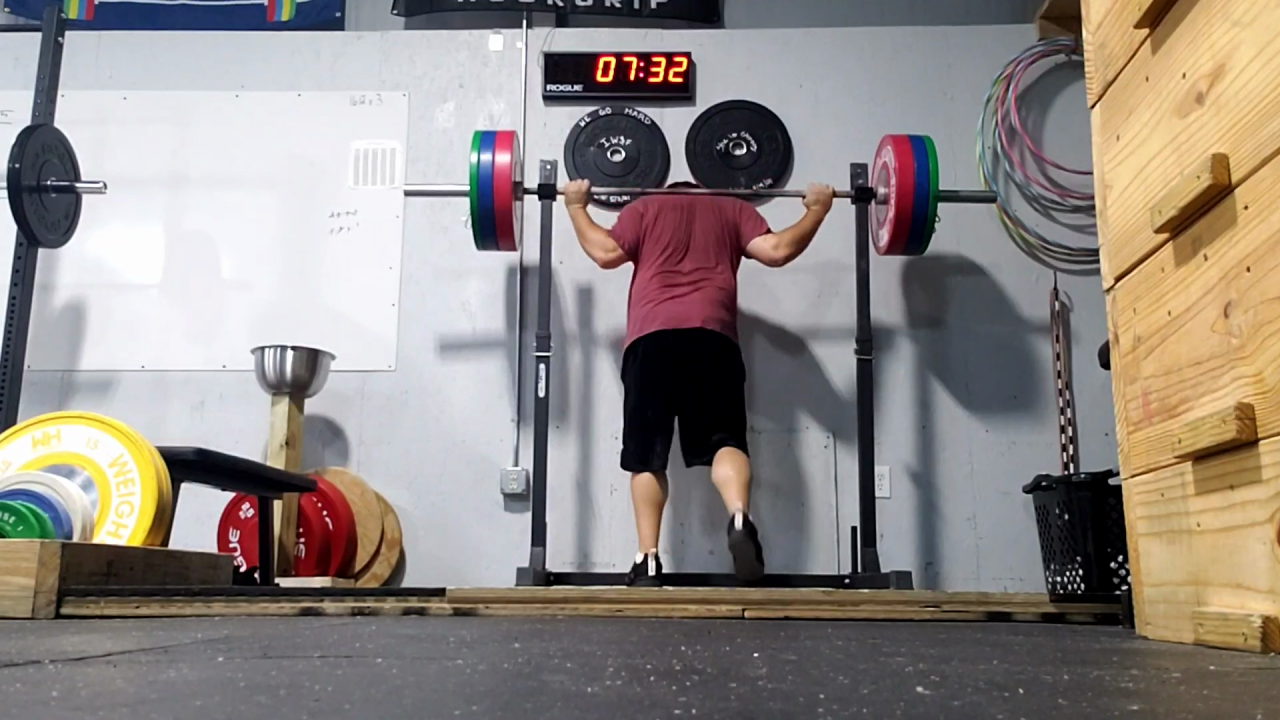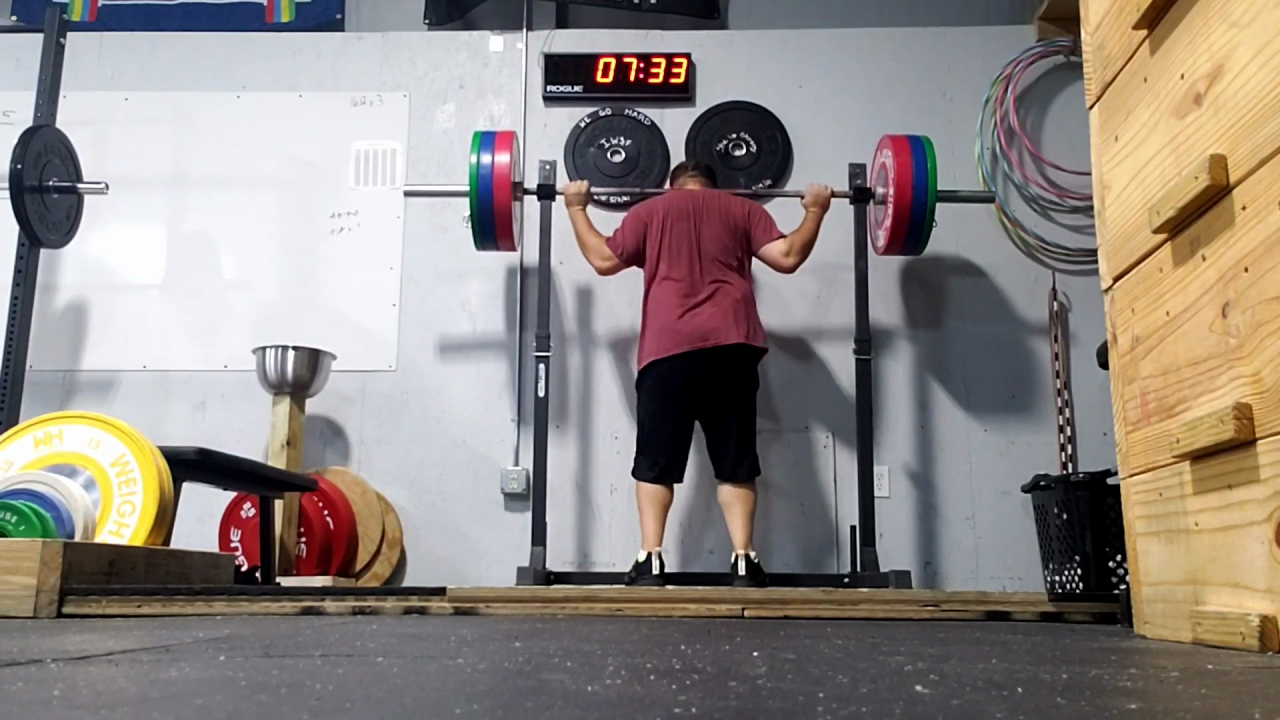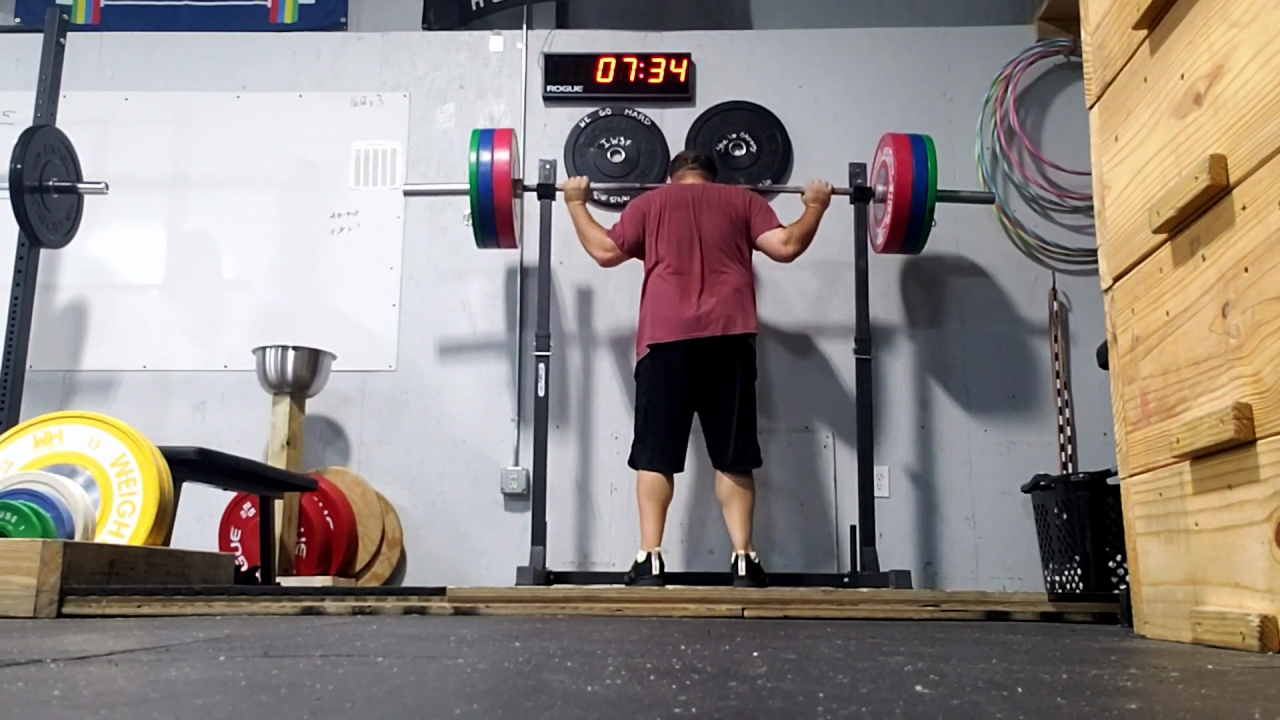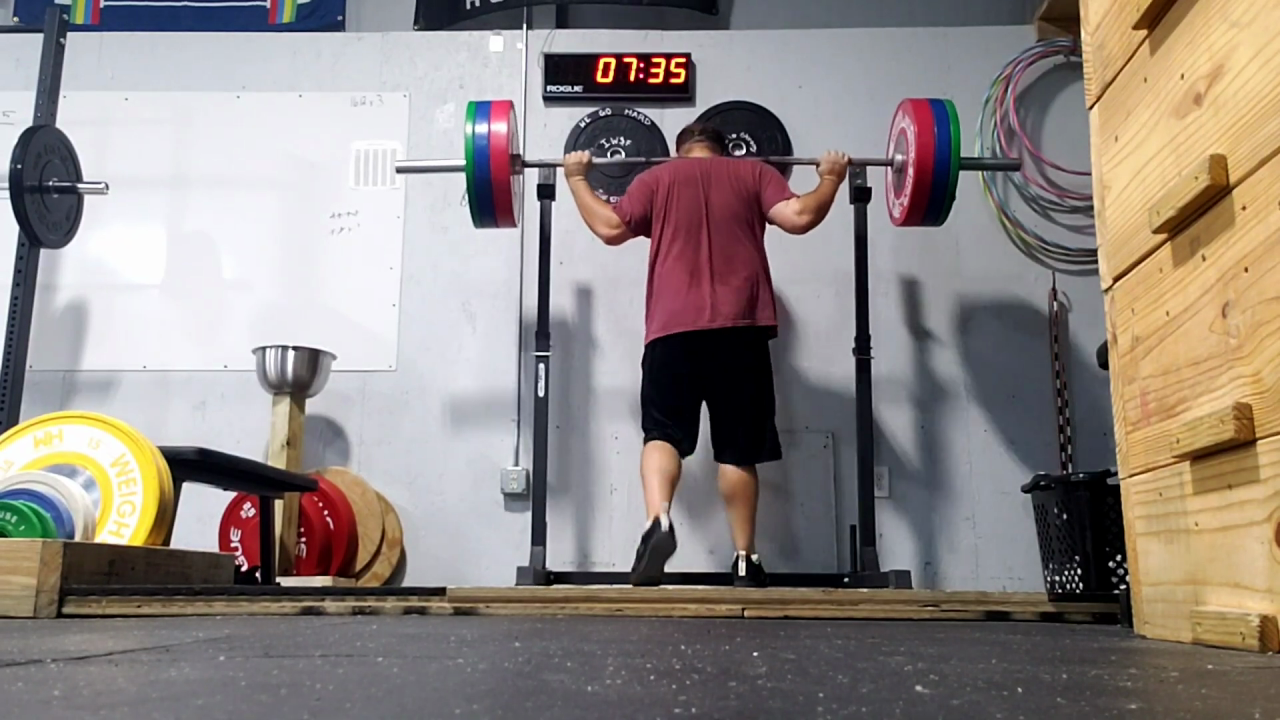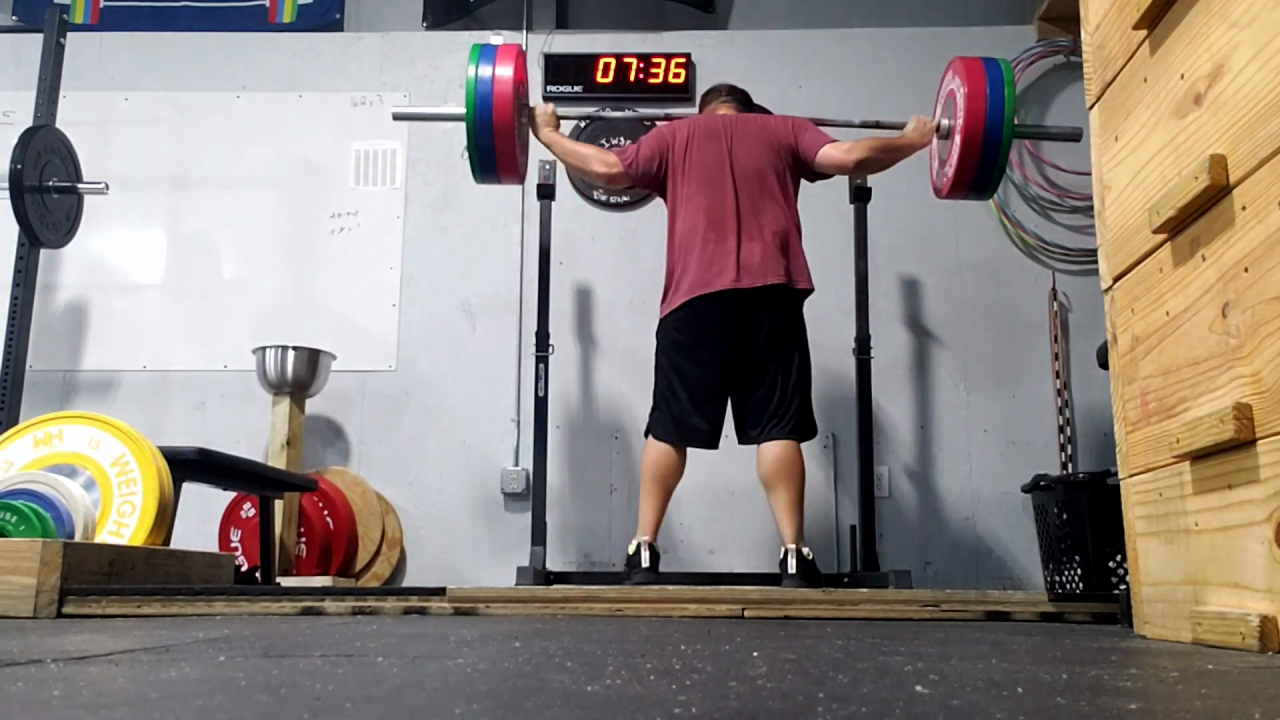
dt=1s
person 1, frame 1
left shoulder: (644, 207)
right shoulder: (733, 209)
left elbow: (606, 253)
right elbow: (776, 251)
left wrist: (576, 207)
right wrist: (816, 210)
left hip: (651, 336)
right hip: (712, 334)
left knee: (646, 454)
right knee: (724, 442)
left ankle: (648, 563)
right ankle: (740, 521)
person 1, frame 2
left shoulder: (649, 211)
right shoulder: (742, 209)
left elbow: (604, 260)
right elbow: (788, 258)
left wrist: (576, 209)
right wrist: (815, 212)
left hip: (667, 348)
right hip: (730, 347)
left knee: (655, 462)
right knee: (735, 463)
left ankle: (650, 561)
right ankle: (744, 561)
person 1, frame 3
left shoulder: (650, 202)
right shoulder: (743, 200)
left elbow: (604, 250)
right elbow: (785, 247)
left wrist: (576, 203)
right wrist: (816, 206)
left hip: (665, 339)
right hip: (728, 337)
left knee: (656, 456)
right knee: (733, 458)
left ankle: (649, 560)
right ankle: (744, 560)
person 1, frame 4
left shoulder: (656, 177)
right shoulder: (754, 173)
left elbow: (609, 228)
right elbow: (800, 217)
left wrist: (577, 179)
right wrist: (832, 178)
left hip: (673, 326)
right hip: (740, 325)
left knee: (662, 434)
right knee: (738, 451)
left ankle: (658, 526)
right ankle: (745, 561)
person 1, frame 5
left shoulder: (675, 134)
right shoulder: (784, 129)
left elbow: (609, 169)
right elbow: (849, 157)
left wrist: (547, 133)
right wrist: (915, 139)
left hip: (697, 293)
right hip: (771, 291)
left knee: (667, 427)
right knee: (777, 427)
left ankle: (643, 550)
right ankle: (794, 556)
